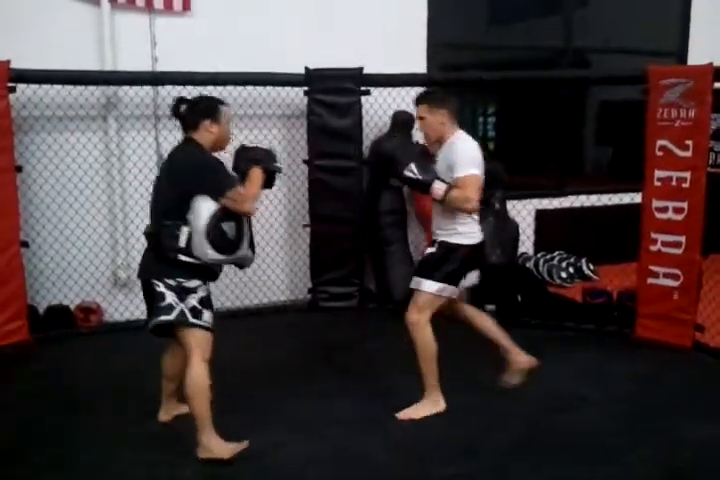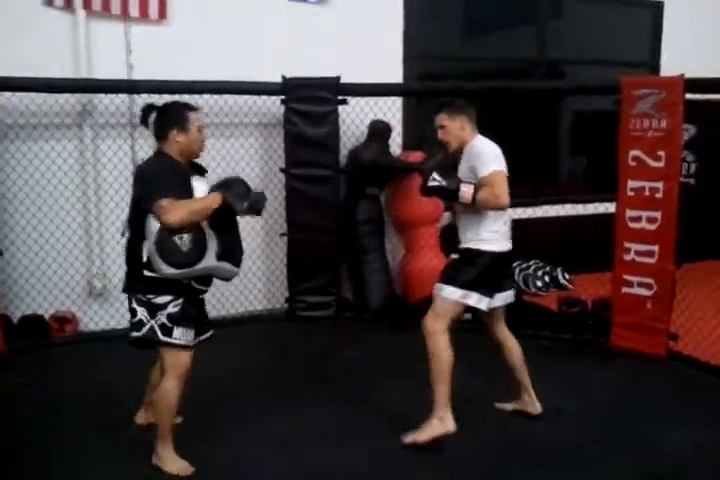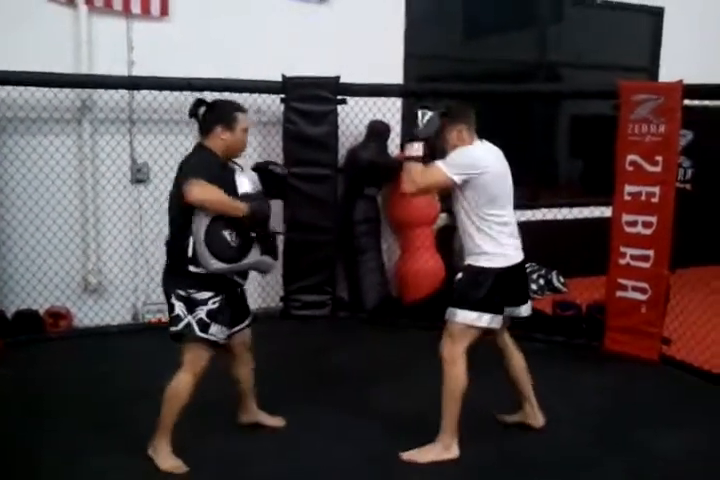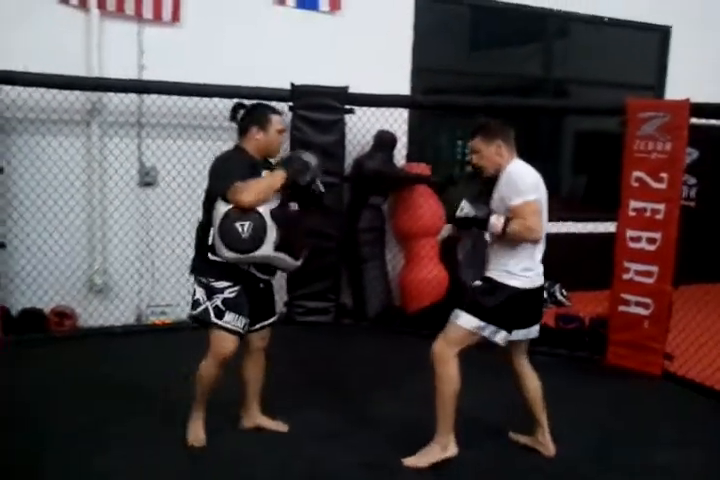
dt=0.4s
person 1, frame 1
left shoulder: (185, 157)
right shoulder: (200, 163)
left elbow: (211, 201)
right elbow: (245, 204)
left wrist: (241, 178)
right wrist: (258, 169)
left hip: (170, 265)
right hip: (177, 270)
left knee: (181, 340)
right knee: (198, 350)
left ankle: (169, 404)
right ankle: (208, 440)
person 1, frame 2
left shoulder: (190, 170)
right shoulder: (155, 172)
left elbow: (201, 213)
right elbow: (173, 215)
left wrist: (226, 199)
right wrist: (220, 196)
left hip: (181, 281)
right hip: (157, 285)
left knee: (171, 355)
right knee: (178, 365)
left ankle: (149, 409)
right ankle: (163, 449)
person 1, frame 3
left shoulder: (220, 165)
right shoulder: (199, 163)
left elbow: (229, 204)
right elbow: (196, 195)
right wrist: (248, 209)
left hip: (221, 276)
right hip: (194, 281)
left knee: (242, 344)
right knee: (194, 364)
left ankle: (249, 410)
right ankle: (160, 444)
person 1, frame 4
left shoulder: (265, 168)
right shoulder: (229, 163)
right elbow: (245, 196)
right wrist: (287, 172)
left hip: (256, 271)
right hip: (223, 272)
left knee: (258, 344)
right knee: (223, 349)
left ankle: (251, 413)
right ankle: (198, 414)
person 2, frame 1
left shoulder: (462, 148)
right shoulder: (448, 145)
left elbow: (470, 202)
left wrist: (431, 186)
right wrist: (425, 179)
left hip: (455, 244)
right hip: (452, 240)
left knee: (416, 316)
right knee: (458, 307)
left ankle: (432, 397)
right ankle: (517, 357)
person 2, frame 2
left shoulder: (481, 149)
right shoulder: (471, 153)
left elbow: (500, 198)
left wrist: (457, 190)
right wrist: (447, 186)
left hip: (482, 254)
right hip: (493, 253)
left knee: (434, 324)
right knee: (497, 327)
left ankle: (441, 416)
right ankle: (528, 398)
person 2, frame 3
left shoulder: (469, 157)
right shoulder: (489, 152)
left elbow: (410, 184)
left hip: (487, 269)
right hip: (510, 263)
left knee: (452, 350)
right knee: (502, 336)
left ankle: (447, 442)
right ankle: (531, 410)
person 2, frame 4
left shoulder: (516, 176)
right shoulder: (523, 174)
left elbow: (532, 231)
left wrist: (489, 220)
right wrist: (488, 219)
left hip: (506, 286)
right hip: (528, 286)
left knee: (443, 349)
right knee: (519, 358)
left ankle: (444, 441)
right ankle: (543, 438)
person 3, frame 1
left shoulder: (378, 143)
right shoulder: (403, 144)
left hip: (375, 199)
right hip: (390, 199)
left knee: (378, 246)
right knee: (395, 245)
left ankle: (385, 292)
right ankle: (401, 293)
person 3, frame 2
left shoulder: (355, 153)
right shoulder: (378, 154)
right elbow: (396, 167)
right wrist: (420, 167)
left hip: (352, 208)
right hip: (367, 208)
left knee: (356, 255)
right knee: (372, 254)
left ankle: (363, 302)
right ankle: (378, 302)
person 3, frame 3
left shoulder: (354, 152)
right shoulder: (375, 154)
right elbow: (393, 167)
left hip: (349, 207)
right hip: (364, 207)
left knee: (352, 254)
right knee: (369, 253)
left ankle: (358, 301)
right ankle: (374, 300)
person 3, frame 4
left shoulder: (360, 161)
right shoulder: (382, 164)
right elbow: (400, 177)
right wrist: (426, 179)
left hip: (355, 215)
right hip: (370, 216)
left knee: (356, 262)
right knee: (372, 262)
left ankle: (361, 309)
right ankle: (376, 309)
